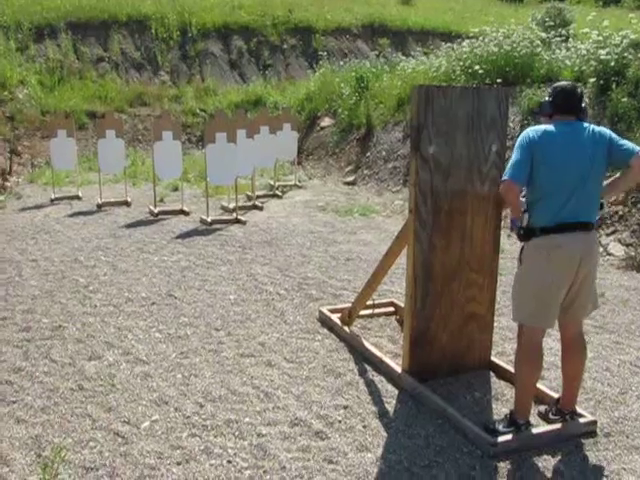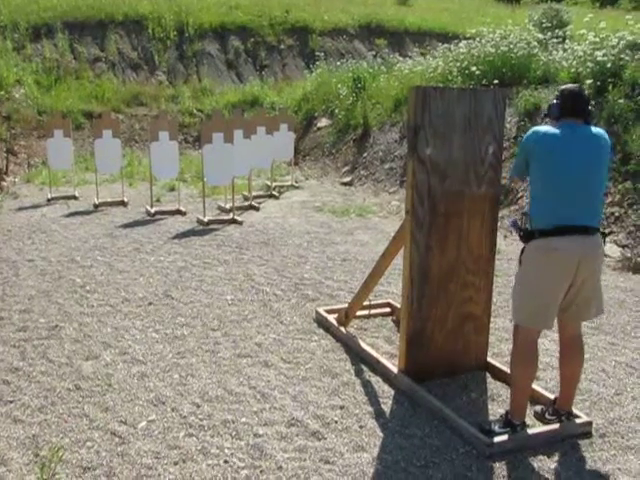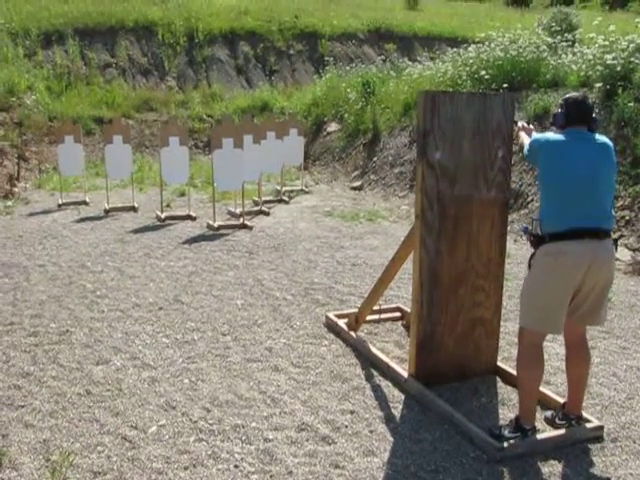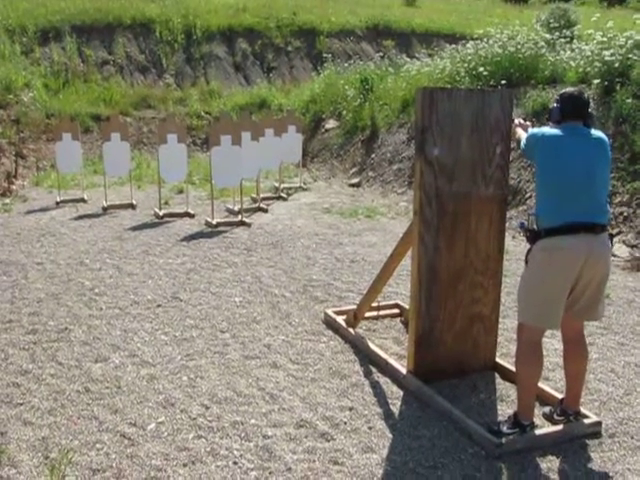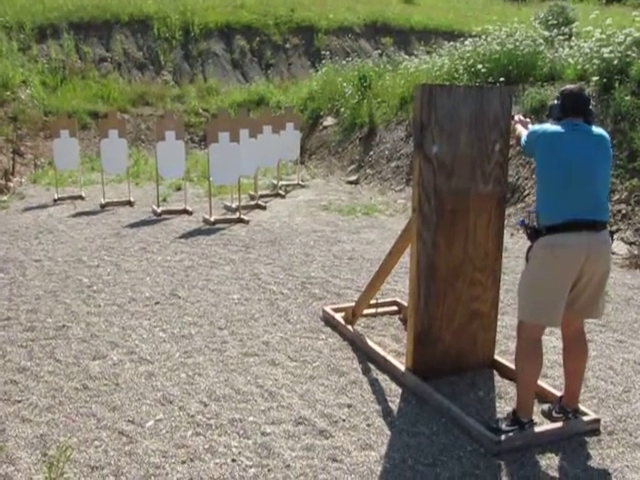
dt=0.4s
person 1, frame 1
left shoulder: (534, 137)
right shoulder: (600, 137)
left elbow: (509, 188)
left wrist: (516, 210)
right wrist: (604, 191)
left hip: (547, 244)
right hip: (586, 242)
left knee: (530, 333)
right knee: (573, 329)
left ankle: (520, 418)
right ankle: (567, 407)
person 1, frame 2
left shoulder: (537, 137)
right shoulder: (602, 141)
left elbow: (517, 177)
left hip: (548, 246)
right hip: (590, 245)
left knee: (526, 334)
right knee: (571, 330)
left ankle: (515, 419)
right ankle: (563, 408)
person 1, frame 3
left shoulder: (545, 143)
right shoulder: (605, 147)
left elbow: (528, 149)
left wrist: (524, 133)
left hip: (560, 251)
right hip: (601, 250)
left knee: (530, 337)
right knee: (575, 333)
left ankle: (525, 423)
right ankle: (572, 412)
person 1, frame 4
left shoulder: (542, 138)
right shoulder: (601, 142)
left elbow: (525, 143)
left wrist: (520, 129)
left hip: (556, 246)
right hip: (597, 245)
left knee: (529, 333)
right knee: (573, 329)
left ankle: (523, 419)
right ankle: (570, 408)
person 1, frame 5
left shoulder: (544, 135)
right shoulder: (601, 139)
left elbow: (525, 140)
left wrist: (520, 126)
left hip: (557, 243)
right hip: (597, 242)
left knee: (529, 331)
right knee: (573, 326)
left ankle: (522, 416)
right ankle: (569, 405)
